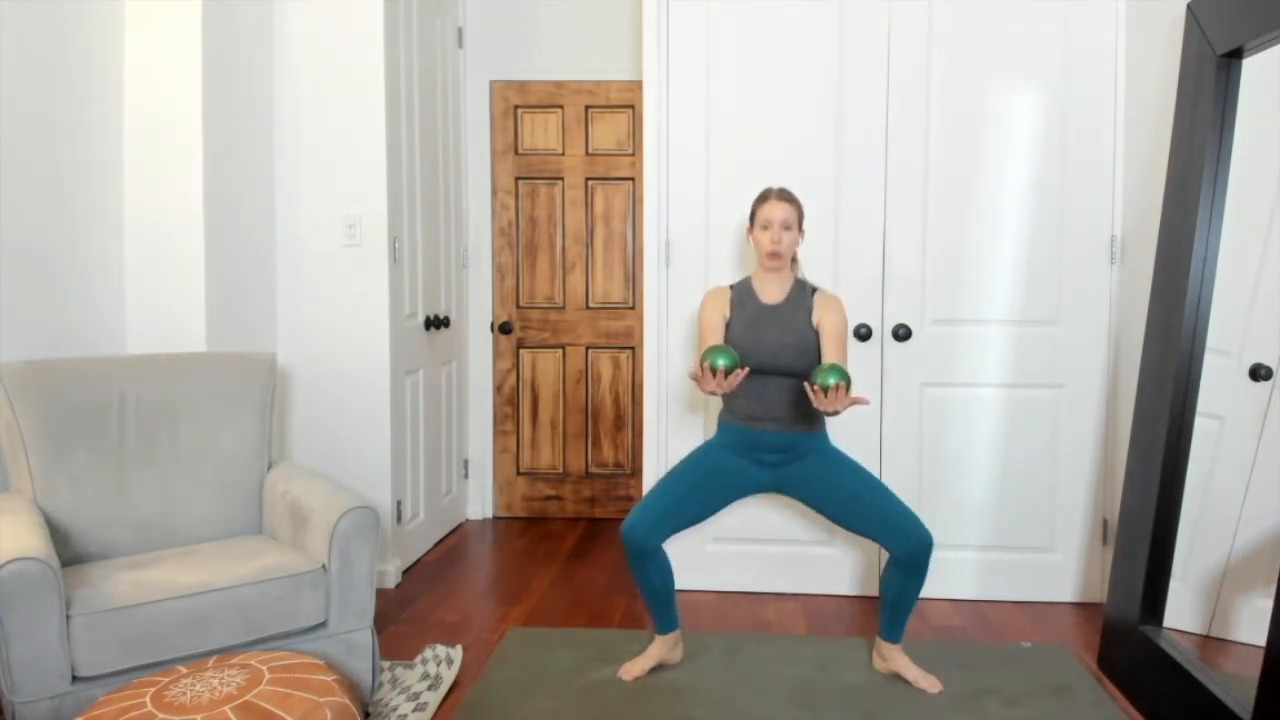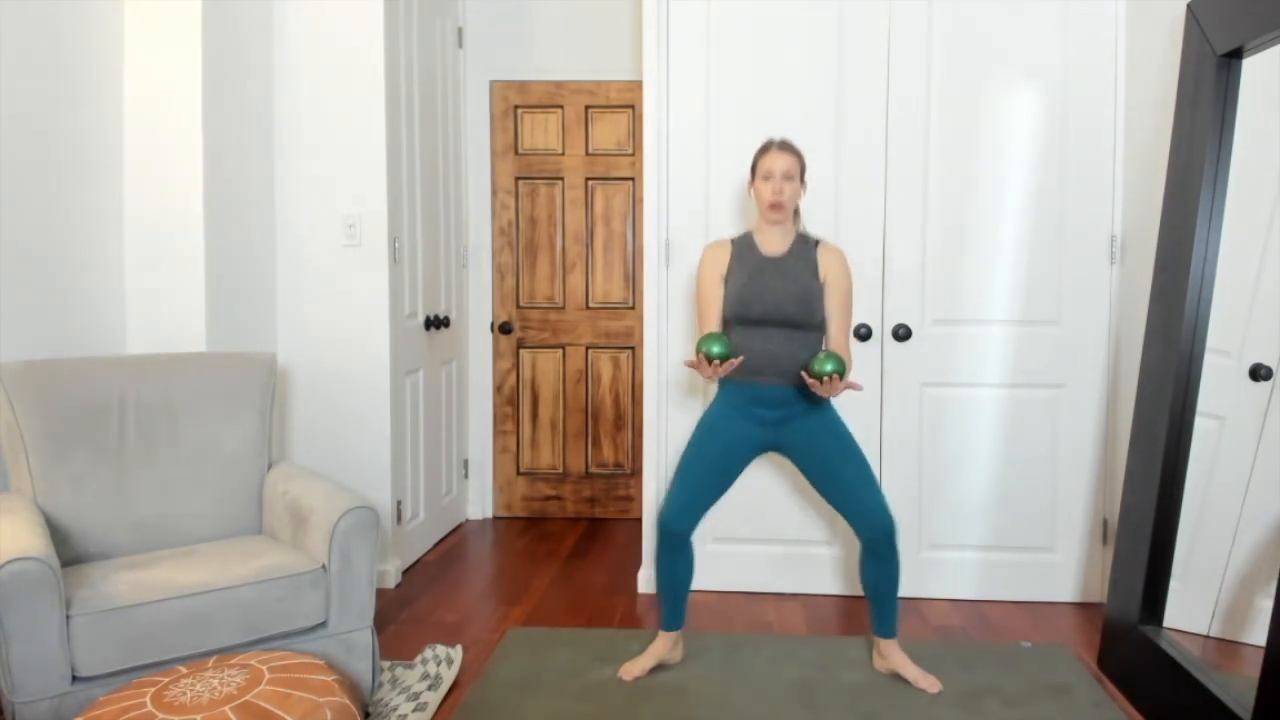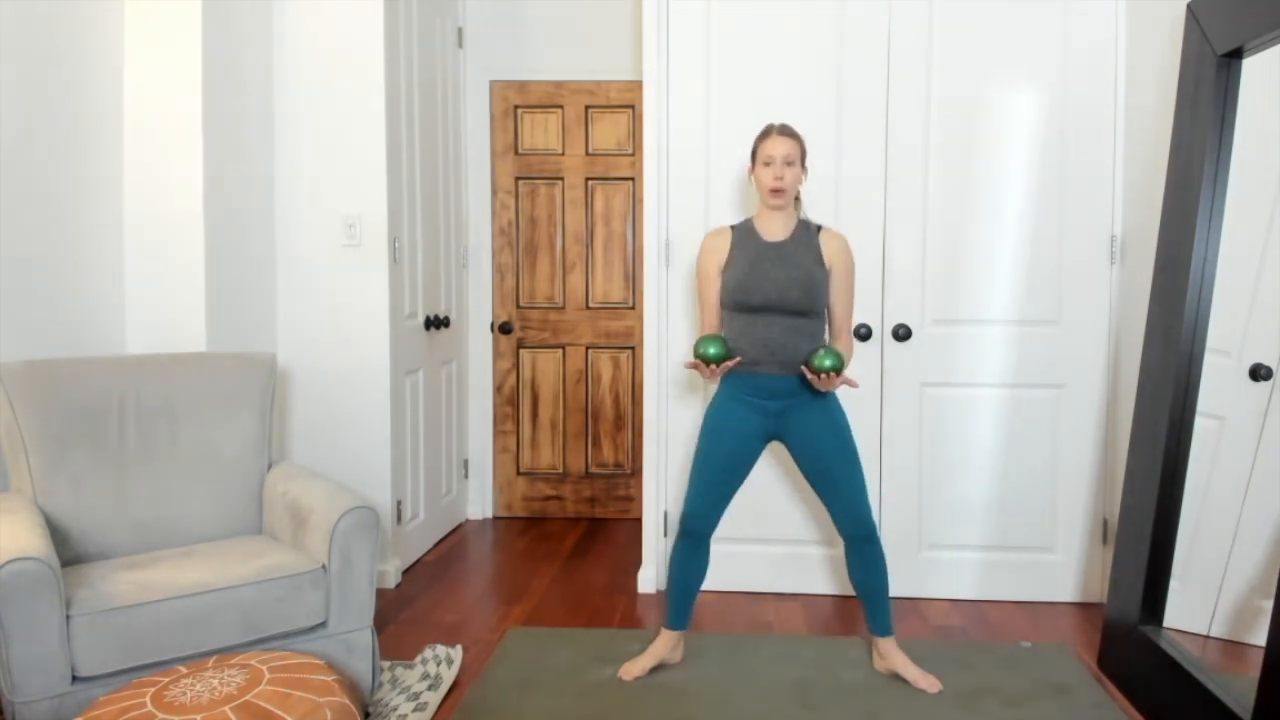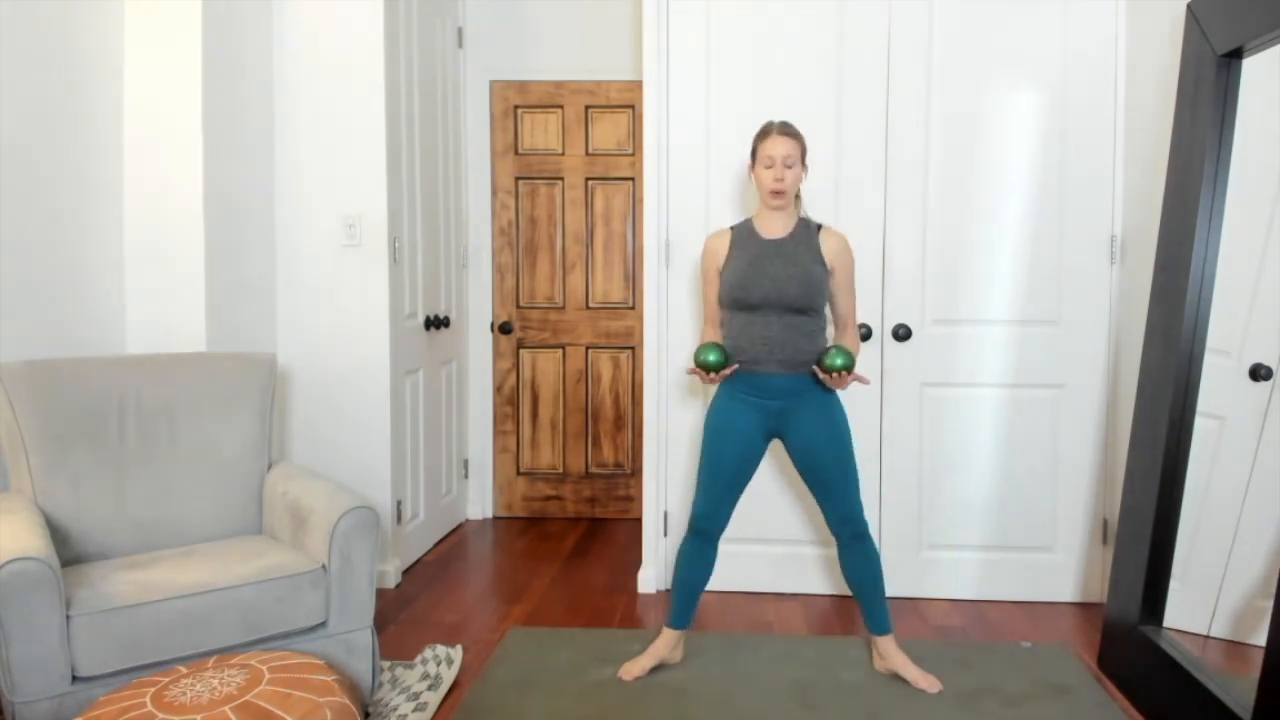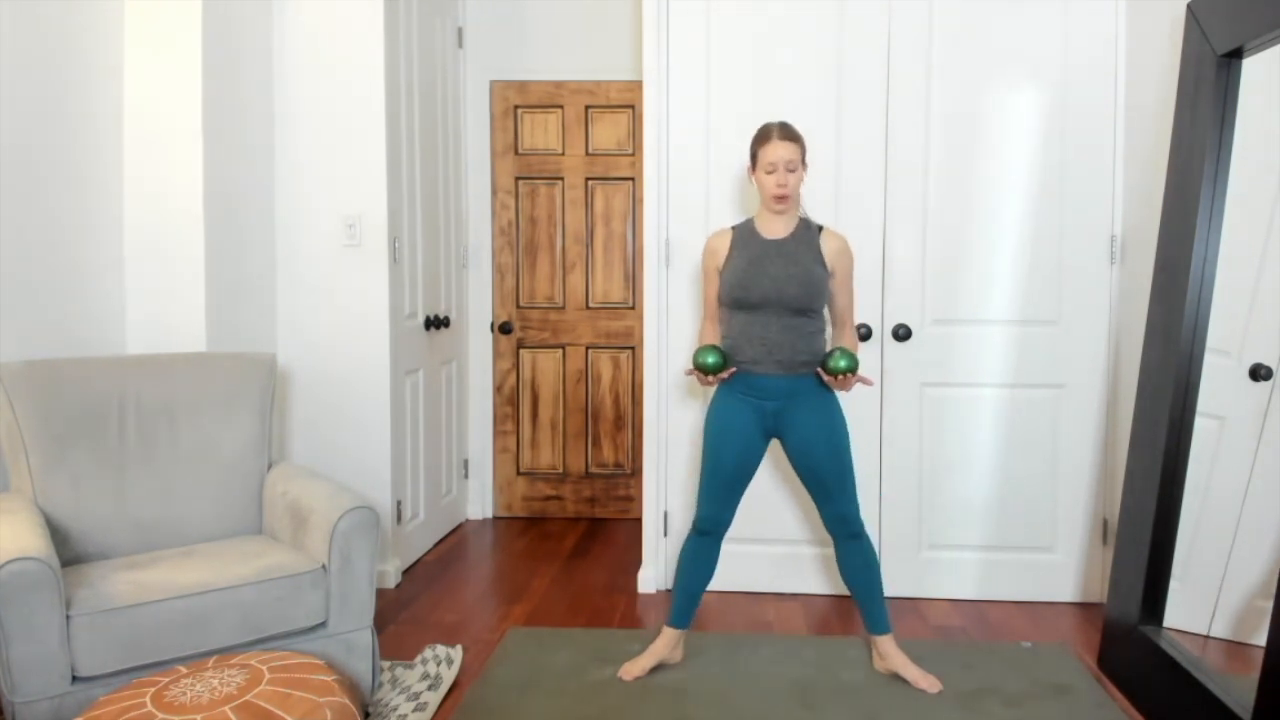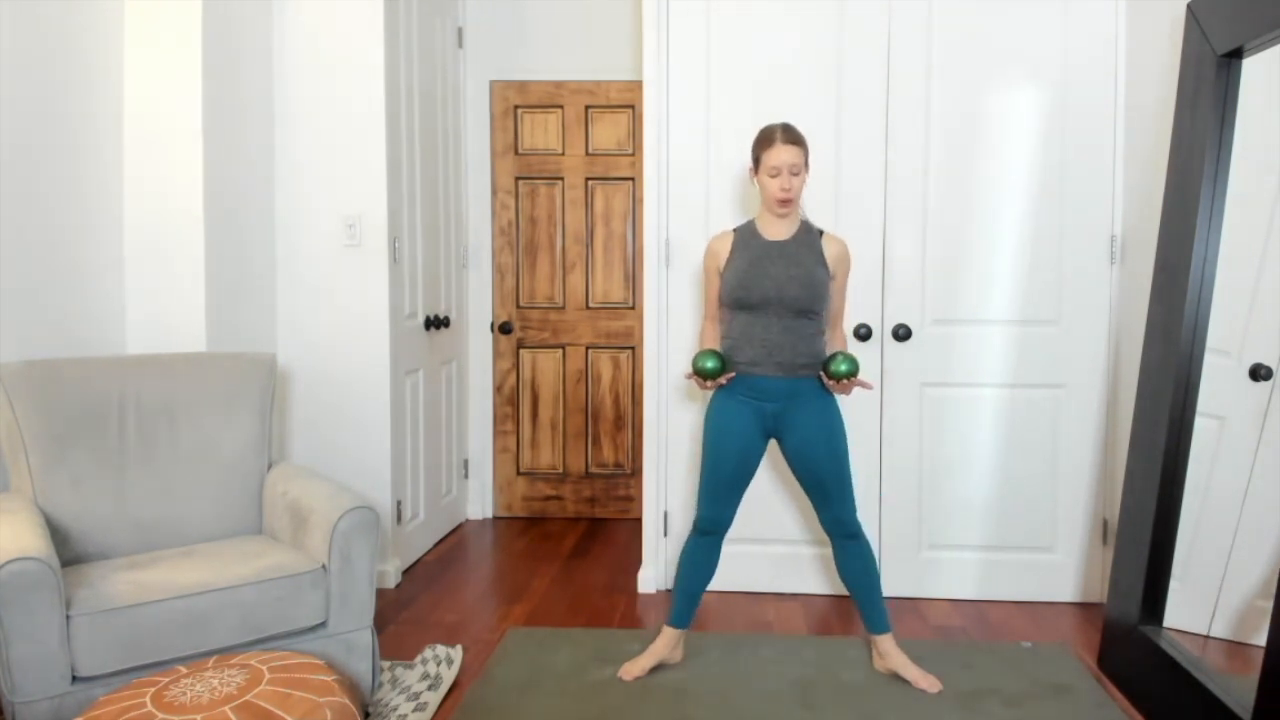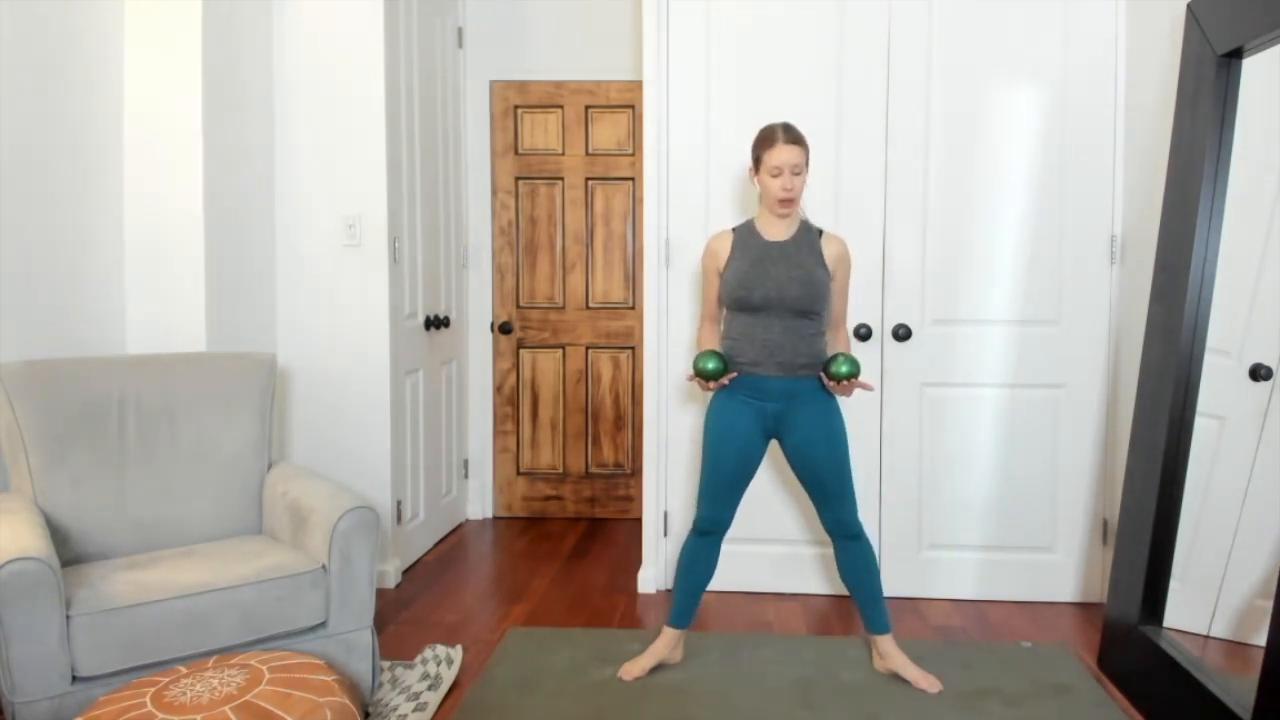
dt=0.2s
person 1, frame 1
left shoulder: (824, 306)
right shoulder: (720, 301)
left elbow: (836, 386)
right elbow: (710, 370)
left wrist: (835, 401)
right wrist: (713, 384)
left hip: (807, 452)
right hip: (734, 447)
left knee: (914, 541)
right knee: (638, 533)
left ankle: (889, 649)
right ankle: (667, 640)
person 1, frame 2
left shoulder: (827, 259)
right shoulder: (720, 256)
left elbow: (839, 350)
right elbow: (708, 342)
left wrist: (833, 380)
right wrist: (709, 366)
left hip: (807, 413)
right hip: (737, 408)
left knee: (879, 526)
right knee: (672, 522)
left ankle: (887, 647)
right ankle: (668, 639)
person 1, frame 3
left shoulder: (830, 245)
right shoulder: (720, 243)
left elbow: (842, 333)
right elbow: (709, 331)
left wrist: (835, 371)
right wrist: (709, 362)
left hip: (809, 401)
right hip: (741, 398)
left knee: (859, 525)
right knee: (694, 521)
left ankle: (886, 648)
right ankle: (669, 640)
person 1, frame 4
left shoulder: (830, 244)
right shoulder: (721, 244)
left elbow: (847, 326)
right elbow: (713, 327)
left wrist: (844, 367)
right wrist: (709, 364)
left hip: (810, 398)
right hip: (741, 397)
left knee: (851, 524)
right knee: (704, 522)
left ankle: (886, 648)
right ankle: (670, 640)
person 1, frame 5
left shoulder: (830, 245)
right shoulder: (722, 244)
left elbow: (844, 325)
left wrist: (845, 368)
left hip: (808, 398)
right hip: (739, 397)
left knee: (846, 523)
right knee: (709, 522)
left ankle: (885, 647)
right ankle: (670, 640)
person 1, frame 6
left shoulder: (830, 249)
right shoulder: (724, 246)
left elbow: (833, 329)
left wrist: (842, 373)
left hip: (807, 400)
right hip: (738, 399)
left knee: (843, 524)
right knee: (710, 523)
left ankle: (885, 648)
right ankle: (670, 640)
person 1, frame 7
left shoulder: (830, 249)
right shoulder: (723, 246)
left elbow: (836, 329)
right elbow: (711, 322)
left wrist: (843, 374)
left hip: (809, 400)
right hip: (739, 399)
left knee: (845, 525)
right knee: (709, 524)
left ankle: (886, 648)
right ankle: (670, 641)
